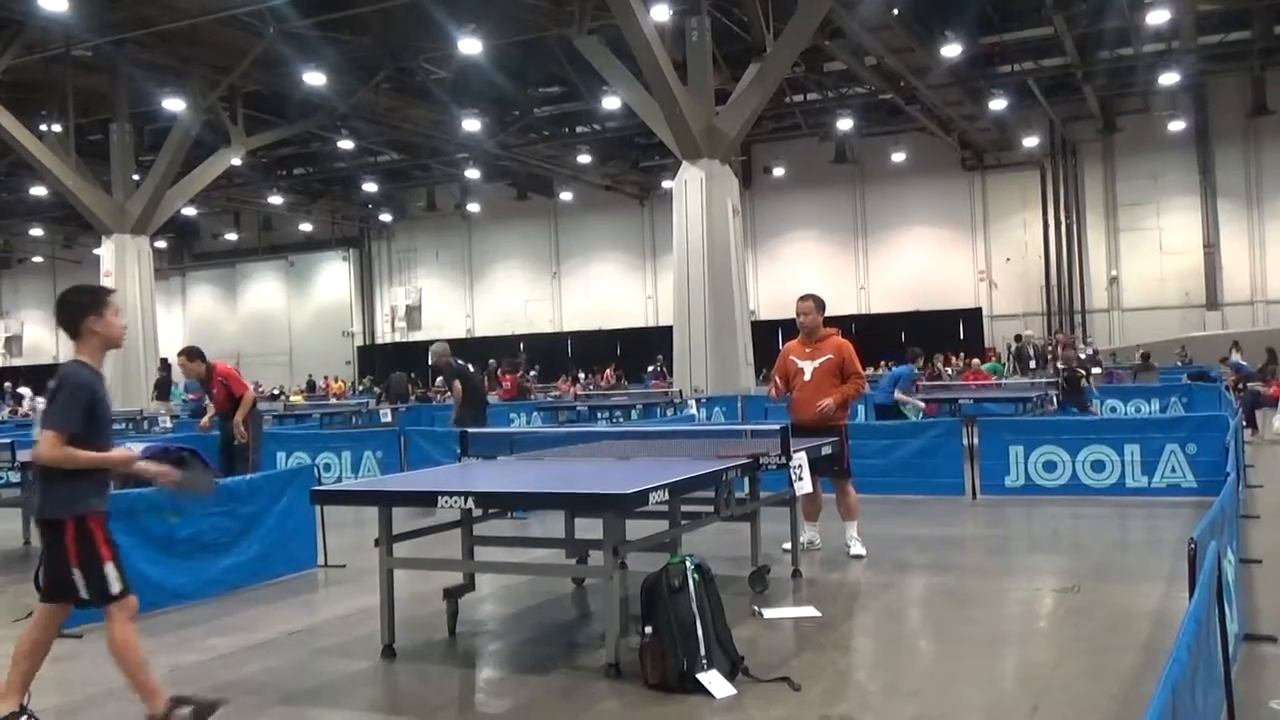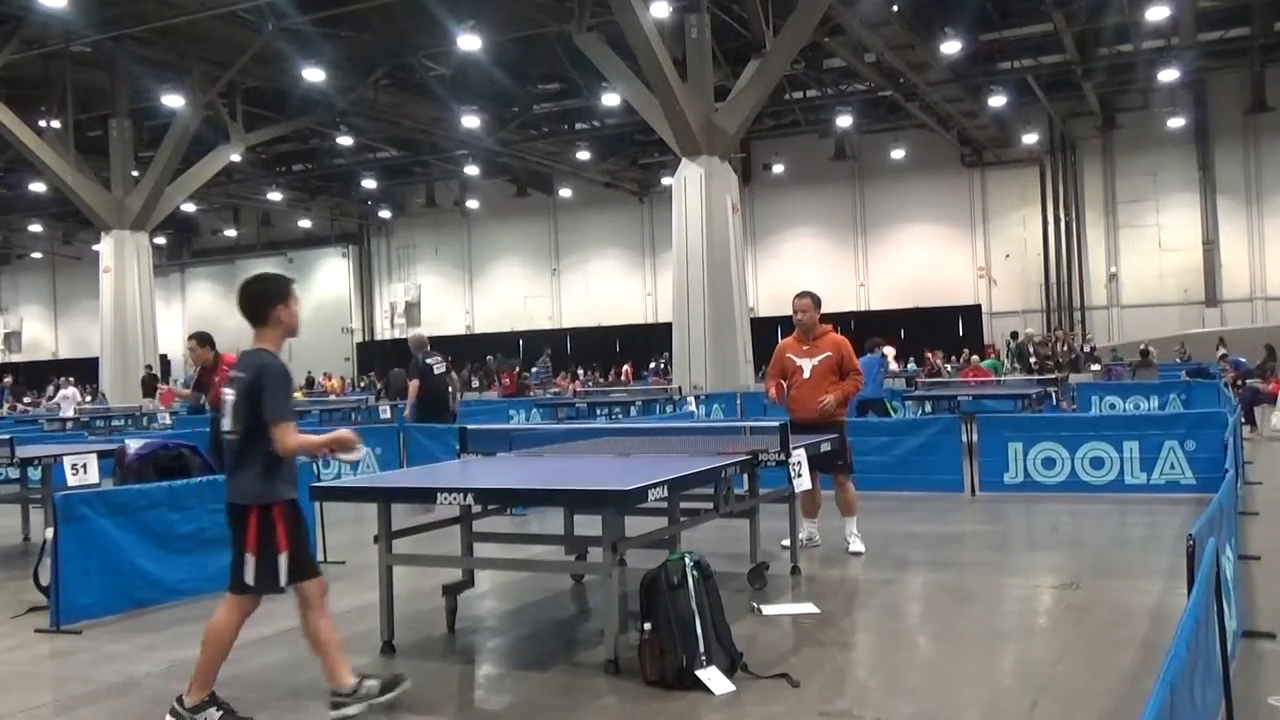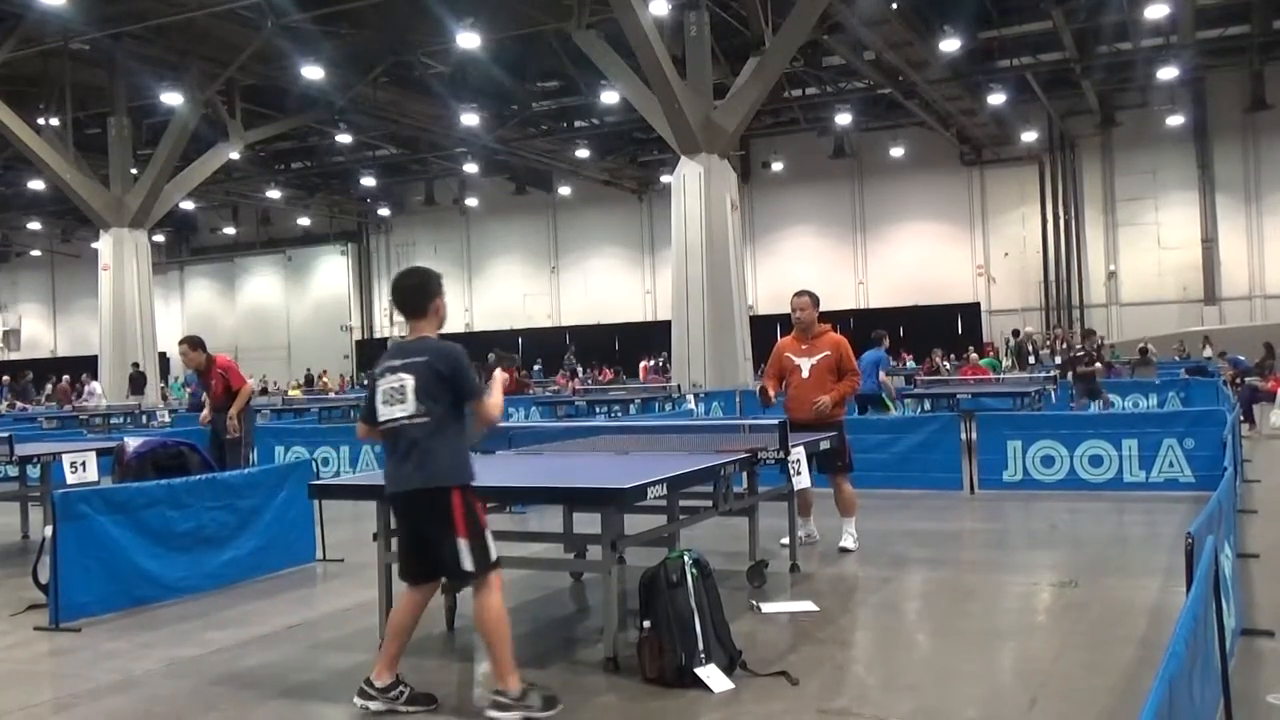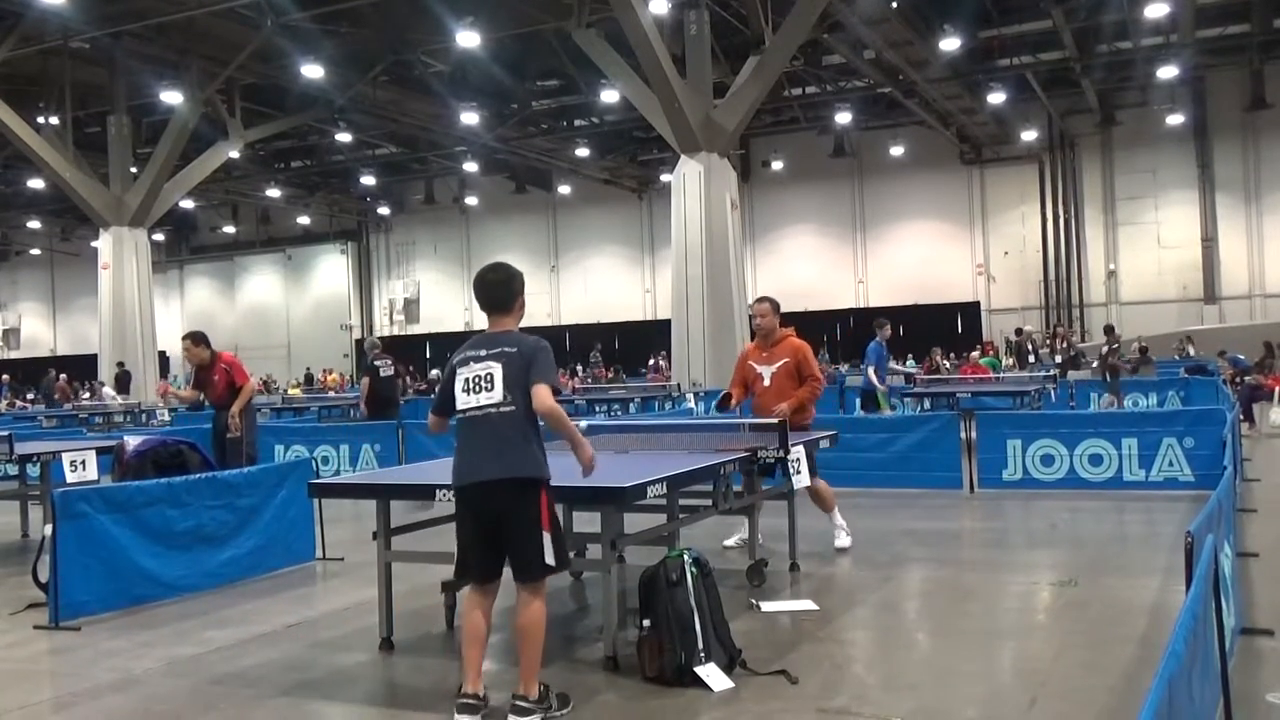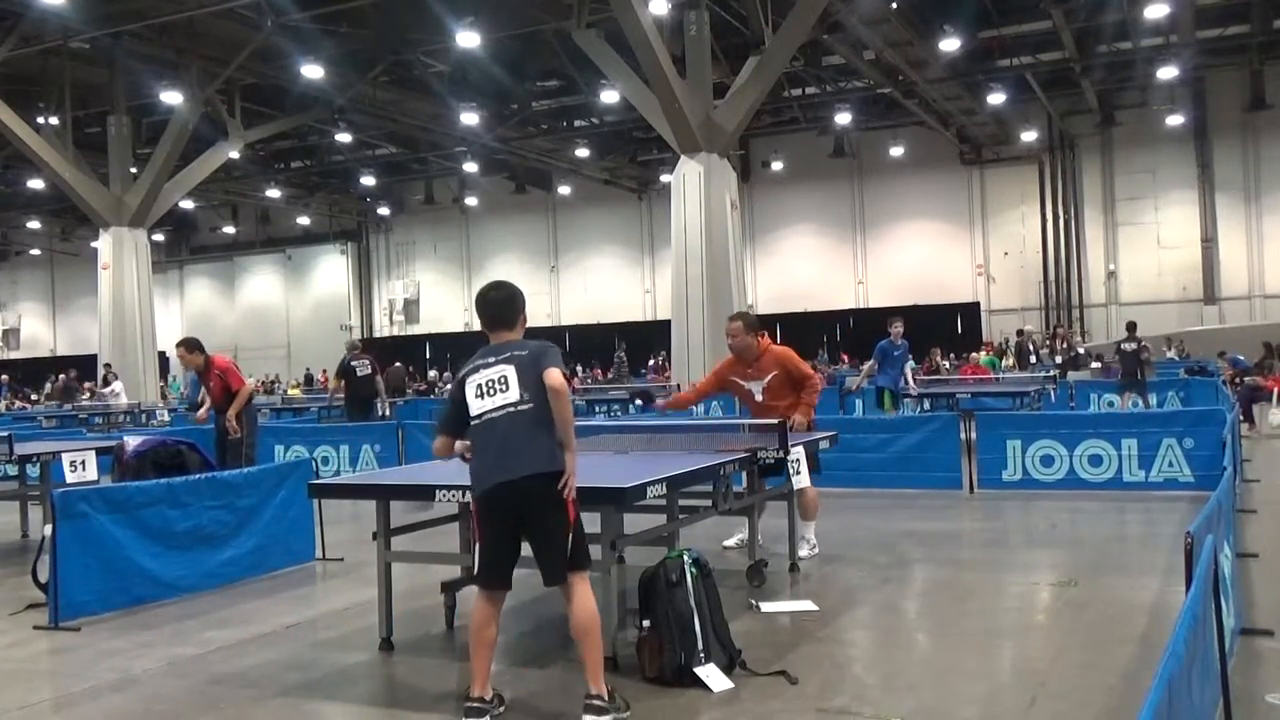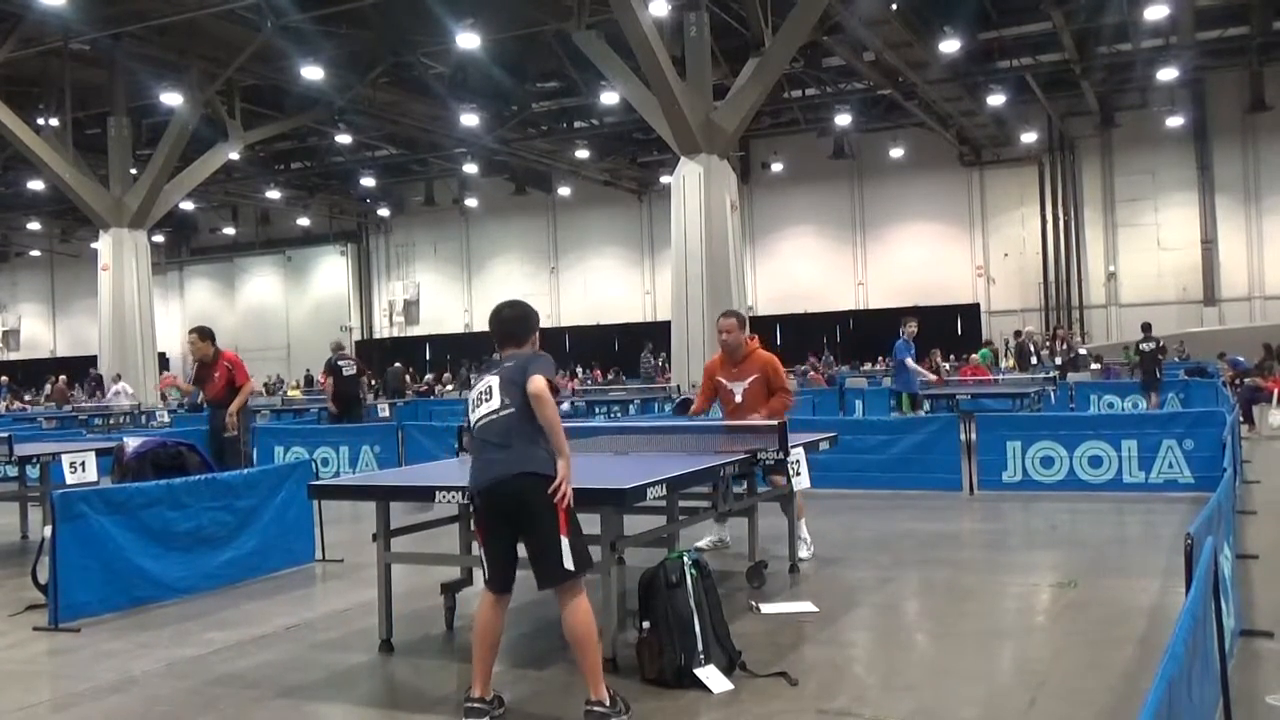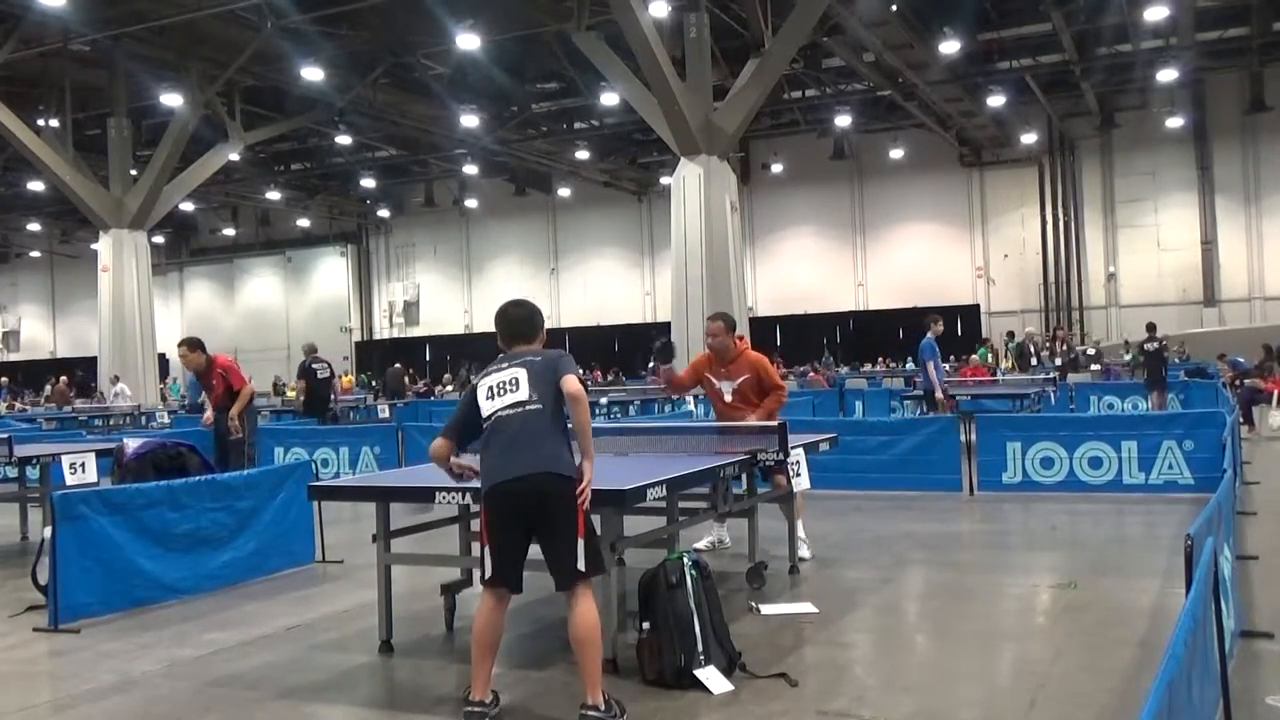
dt=0.5s
person 1, frame 1
left shoulder: (86, 378)
right shoulder: (76, 381)
right elbow: (47, 452)
left wrist: (142, 467)
right wrist: (112, 460)
left hip: (72, 511)
right hip: (74, 514)
left knee: (53, 611)
right knee: (122, 608)
person 1, frame 2
left shoulder: (246, 367)
right shoulder: (270, 371)
right elbow: (285, 444)
left wrist: (315, 444)
right wrist: (330, 440)
left hip: (270, 496)
right hip: (261, 502)
left knee: (312, 589)
right knee: (242, 600)
person 1, frame 3
left shoulder: (385, 364)
right shoulder: (447, 354)
left elbow: (366, 431)
right elbow: (488, 415)
right wrist: (497, 383)
left hip: (402, 488)
right hip: (444, 486)
left knee: (420, 584)
right knee: (487, 582)
left ankle: (380, 682)
person 1, frame 4
left shoulder: (460, 357)
right shoulder: (532, 348)
left elbow: (435, 421)
right elbow: (544, 404)
right wrist: (579, 442)
left hip: (470, 483)
right hip: (521, 479)
left knee: (480, 588)
right knee: (532, 586)
person 1, frame 5
left shoulder: (468, 371)
right shoulder: (541, 351)
left elbow: (440, 446)
right elbow: (556, 386)
left wrist: (467, 448)
right wrist: (570, 451)
left hip: (490, 487)
right hip: (544, 477)
left knee: (490, 591)
right knee: (576, 581)
person 1, frame 6
left shoulder: (480, 381)
right shoulder: (536, 361)
right elbow: (536, 393)
right wrist: (564, 456)
left hip: (485, 487)
right hip: (532, 479)
left knee: (496, 591)
right knee: (570, 588)
person 1, frame 7
left shoulder: (483, 380)
right shoulder: (555, 359)
left elbow: (439, 450)
right elbow: (574, 392)
left wrist: (456, 468)
right wrist: (588, 458)
left hip: (500, 487)
right hip: (554, 480)
left knee: (496, 591)
right knee: (579, 589)
person 2, frame 1
left shoulder: (840, 346)
right shoulder: (789, 350)
left elbow: (857, 381)
right elbow: (780, 380)
left wrist: (836, 399)
right wrist: (776, 391)
left hip: (831, 426)
right hip: (800, 427)
left knee: (841, 481)
left ankle: (852, 537)
right ankle: (810, 535)
person 2, frame 2
left shoulder: (837, 343)
right shoulder: (785, 347)
left elbow: (855, 376)
right elbow: (773, 377)
left wrist: (837, 396)
right wrist: (774, 390)
left hip: (830, 422)
right hip: (798, 424)
left knee: (841, 477)
left ankle: (852, 534)
right ankle: (809, 532)
person 2, frame 3
left shoulder: (836, 342)
right shoulder: (783, 346)
left elbow: (853, 377)
right elbow: (772, 377)
left wrist: (832, 397)
right wrist: (770, 391)
left hip: (828, 423)
right hip: (794, 423)
left knee: (839, 478)
left ankle: (849, 532)
right ankle: (807, 529)
person 2, frame 4
left shoulder: (797, 348)
right shoulder: (748, 353)
left elbow: (815, 383)
right elbow: (738, 386)
left wrist: (791, 404)
right wrist: (733, 398)
left hip: (795, 427)
left knee: (810, 481)
left ankle: (840, 526)
right ankle: (748, 532)
person 2, frame 5
left shoulder: (781, 356)
right shoulder: (728, 367)
left elbow: (811, 381)
right elbow: (700, 391)
left wrist: (802, 411)
right wrist: (669, 403)
left hip: (795, 426)
left ankle: (808, 539)
right ankle: (749, 532)
person 2, frame 6
left shoulder: (765, 360)
right shoulder: (714, 366)
left elbow: (784, 394)
right elbow: (704, 398)
left wrist: (764, 415)
right wrist: (693, 410)
left knee: (779, 482)
left ankle: (802, 538)
right ankle: (720, 535)
person 2, frame 7
left shoulder: (755, 361)
right shoulder: (702, 362)
left elbow: (779, 391)
right elbow: (679, 387)
left wrist: (760, 415)
right wrist: (670, 376)
left knee: (780, 481)
left ankle: (799, 538)
right ankle: (719, 536)
